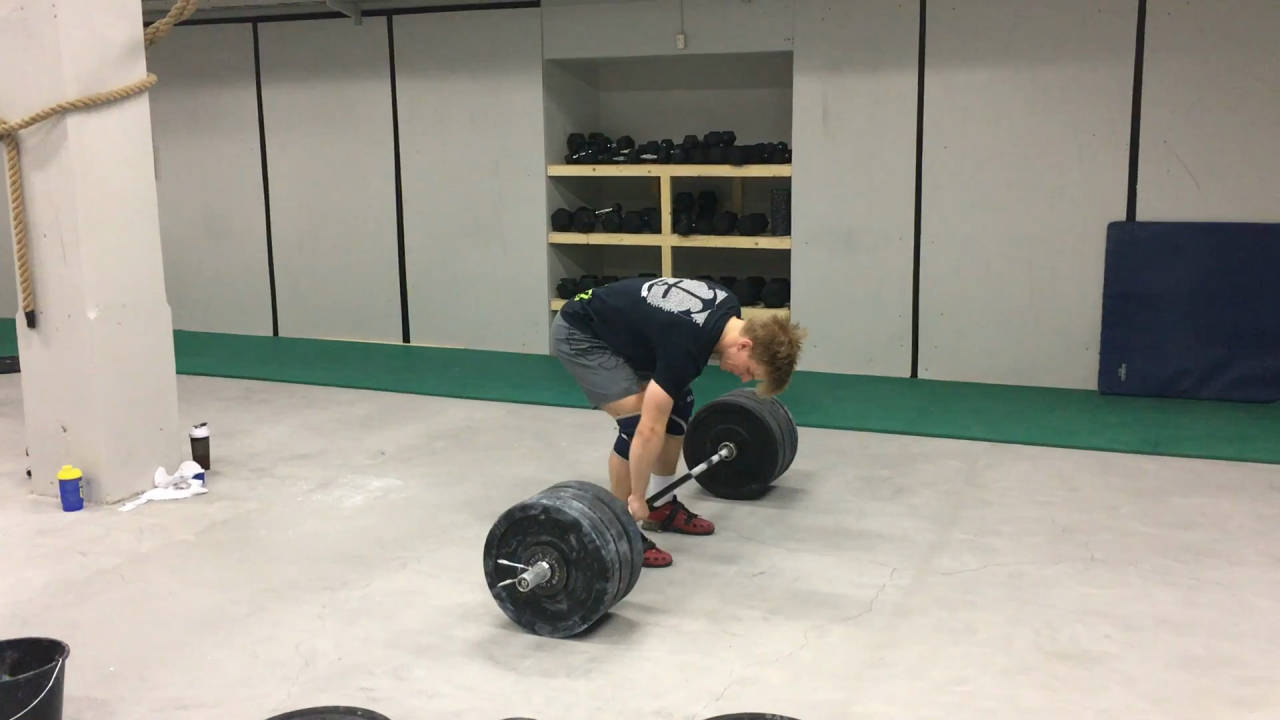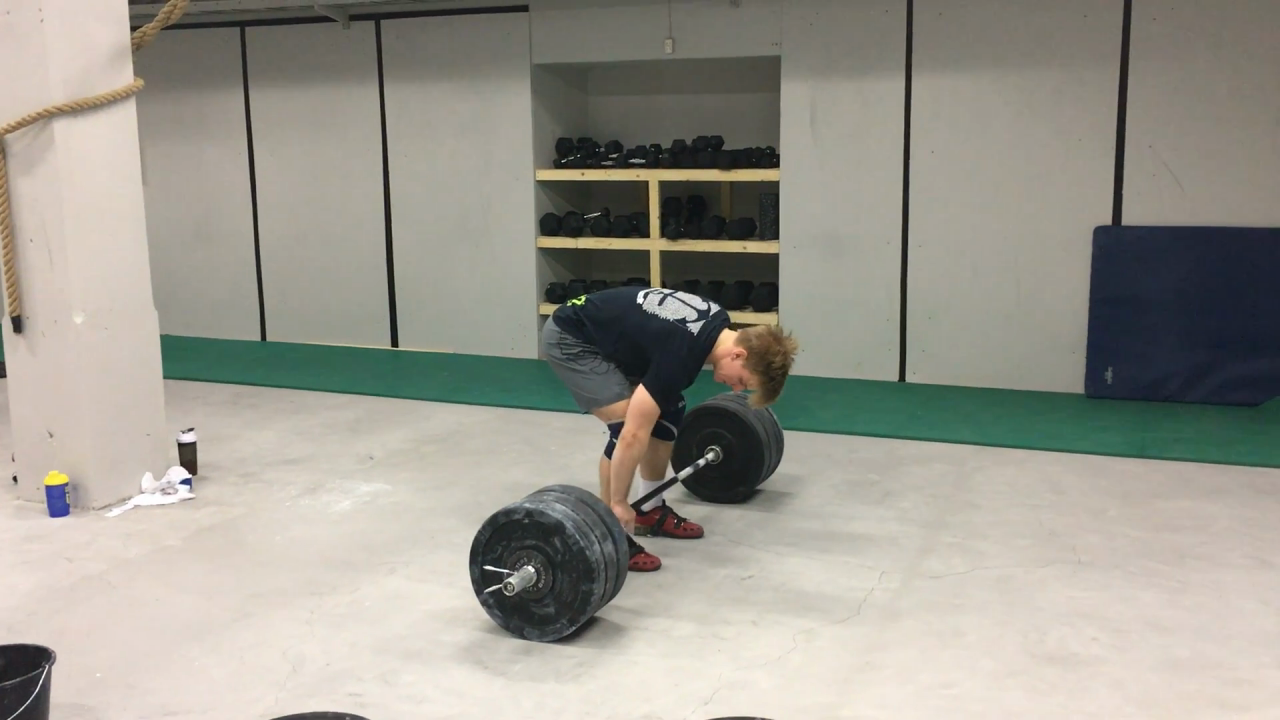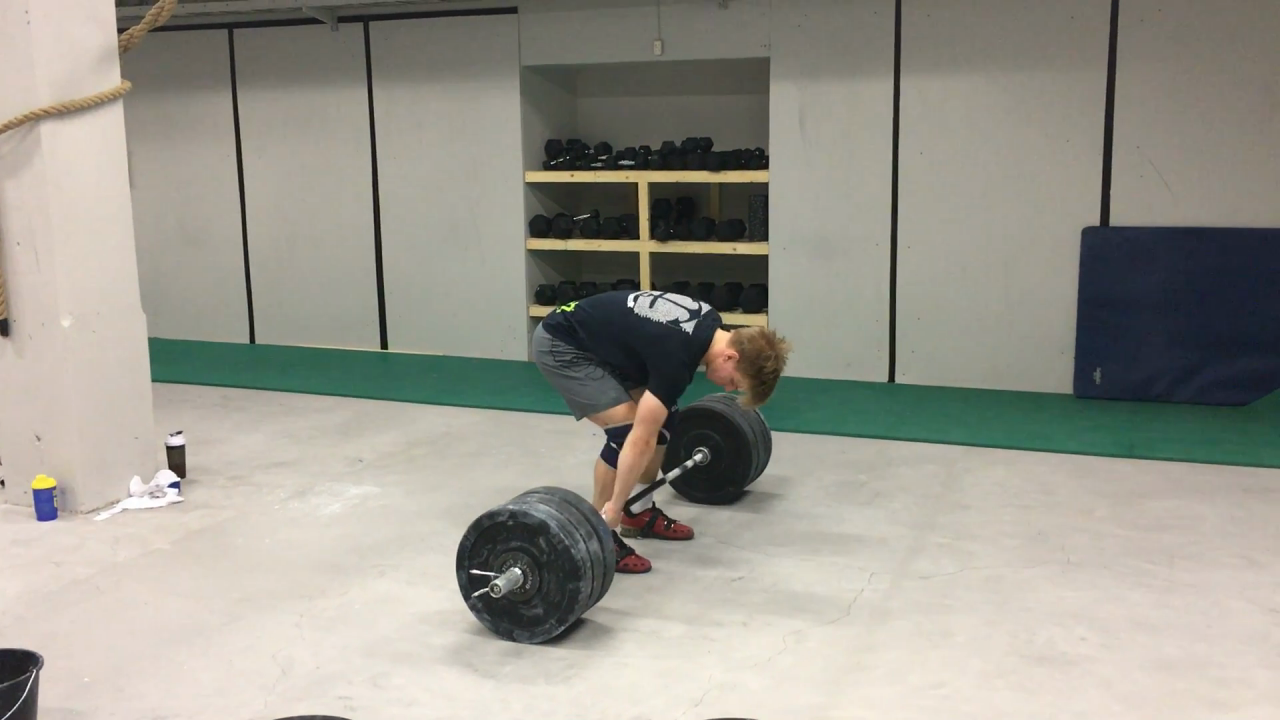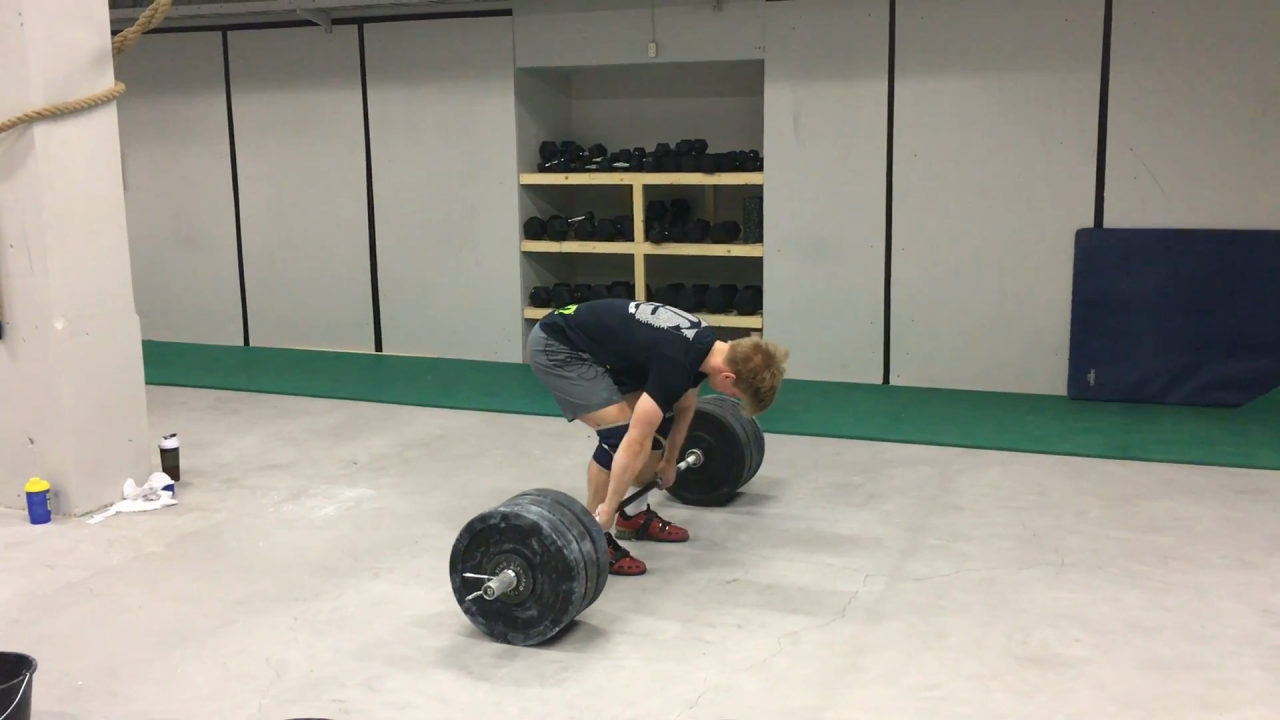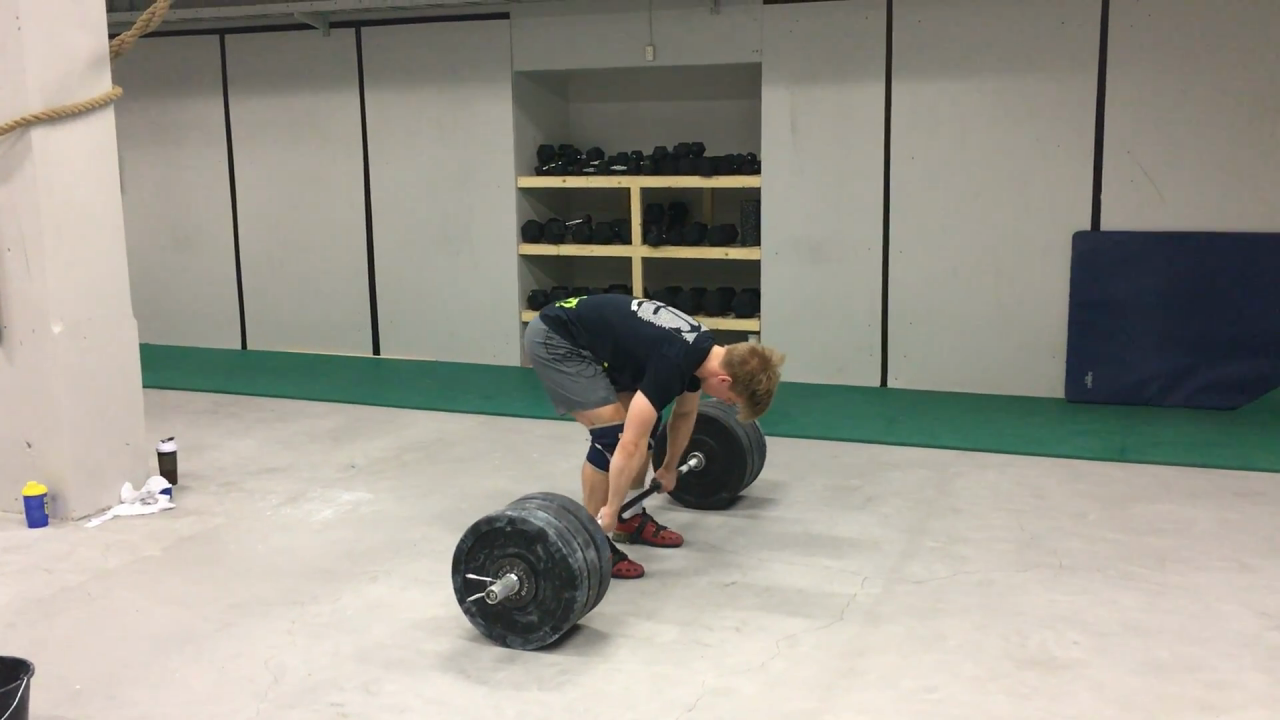
dt=0.4s
person 1, frame 1
left shoulder: (727, 308)
right shoulder: (687, 345)
right elbow: (649, 429)
right wrist: (637, 499)
left hip: (615, 325)
right hip: (578, 333)
left knee: (677, 404)
right knee: (637, 420)
left ankle: (662, 506)
person 1, frame 2
left shoulder: (718, 323)
right shoulder: (680, 355)
right elbow: (634, 435)
right wrist: (618, 503)
left hip: (606, 333)
right hip: (568, 338)
left knee: (668, 409)
right knee: (630, 425)
left ankle: (650, 510)
person 1, frame 3
left shoulder: (709, 322)
right shoulder: (679, 354)
right elbow: (640, 438)
right wrist: (614, 506)
left hip: (592, 336)
right hip: (560, 345)
left knee: (660, 417)
right knee: (626, 428)
left ankle: (639, 514)
person 1, frame 4
left shoulder: (703, 345)
right shoulder: (676, 363)
left elbow: (684, 407)
right elbow: (636, 441)
left wrist: (669, 463)
right wrist: (608, 509)
left hip: (593, 344)
right hip: (555, 346)
left knee: (658, 418)
right knee: (619, 431)
left ankle: (634, 516)
person 1, frame 5
left shoulder: (702, 349)
right shoulder: (672, 363)
left elbow: (685, 412)
right elbow: (631, 443)
left wrist: (669, 468)
right wrist: (611, 510)
left hip: (588, 337)
right hip: (554, 340)
left knee: (643, 422)
right knee: (612, 431)
left ankle: (631, 519)
